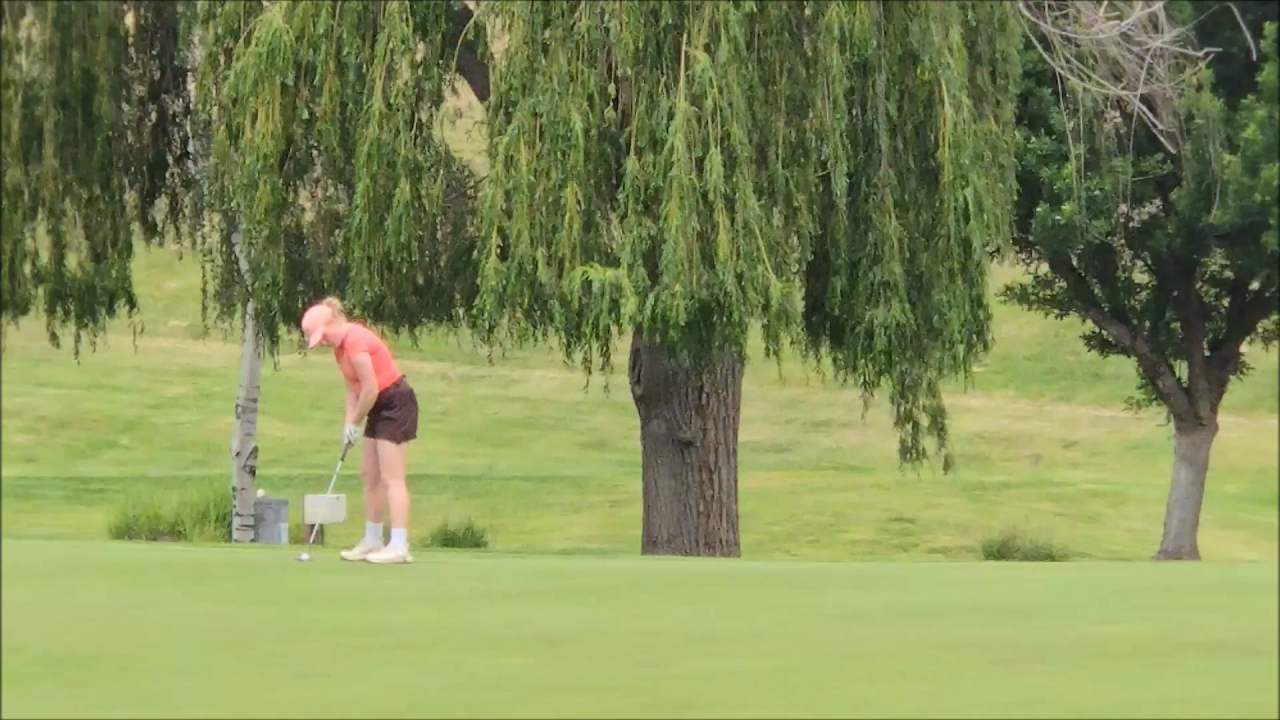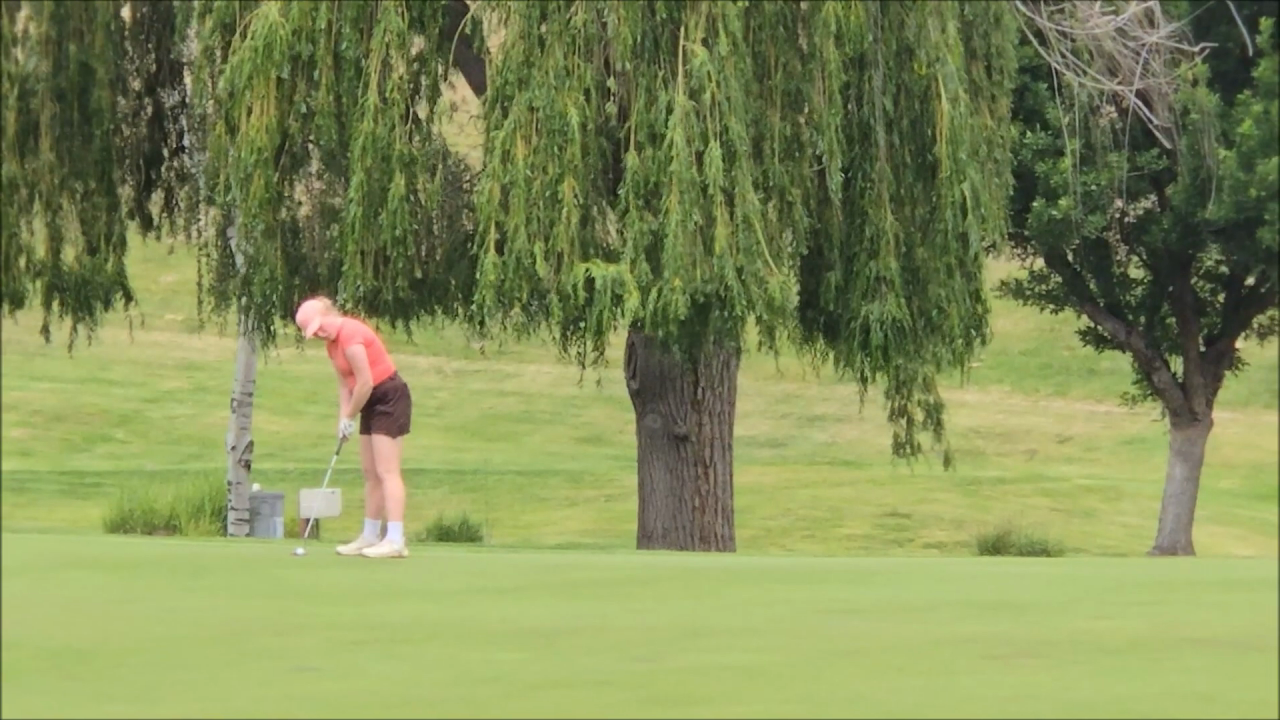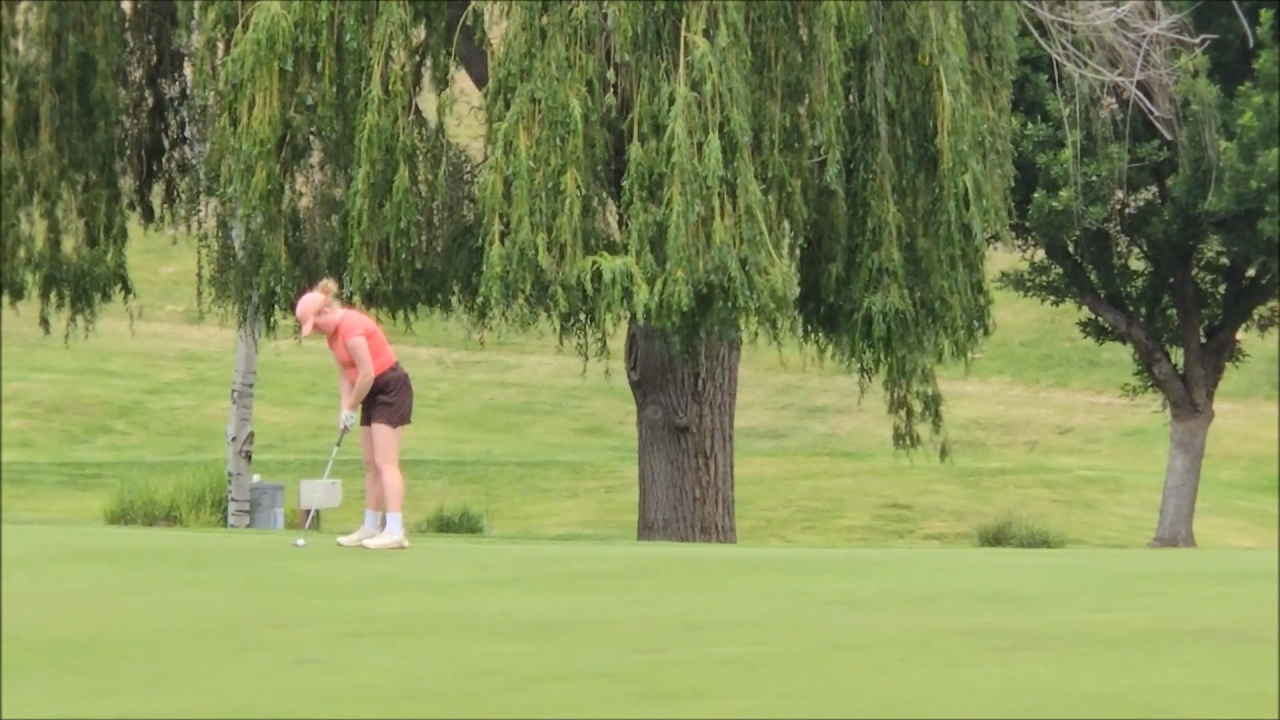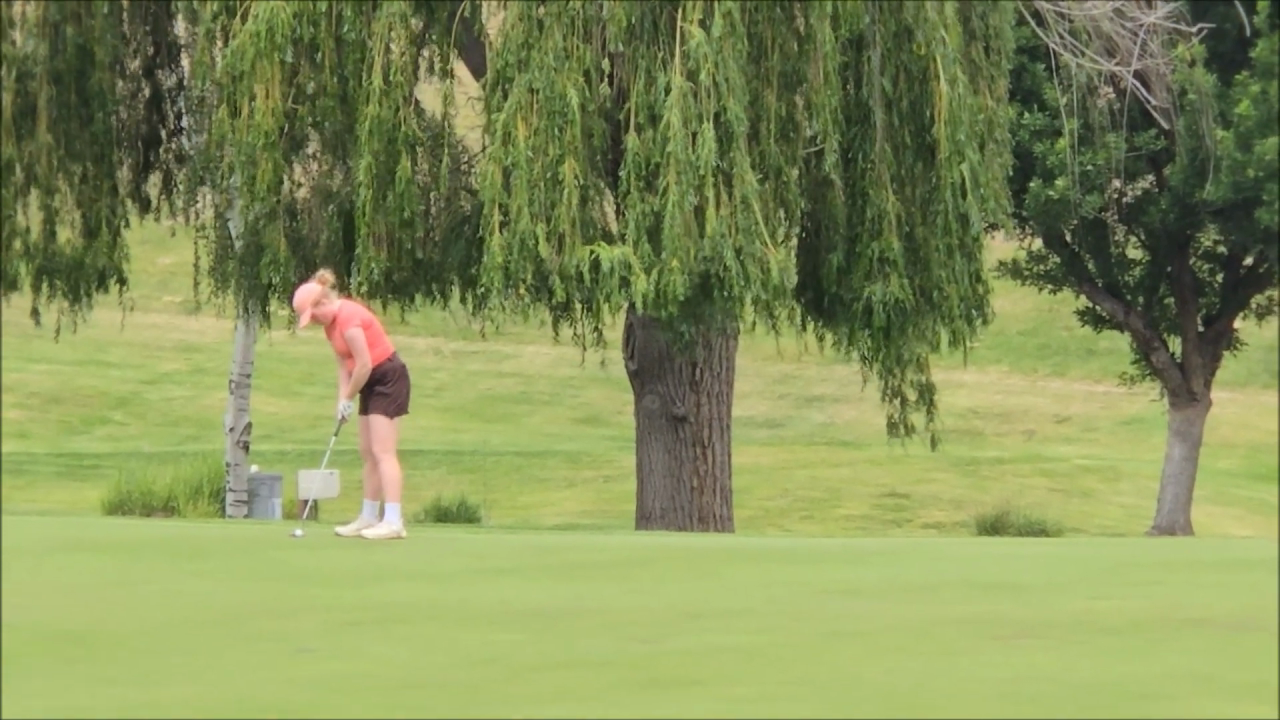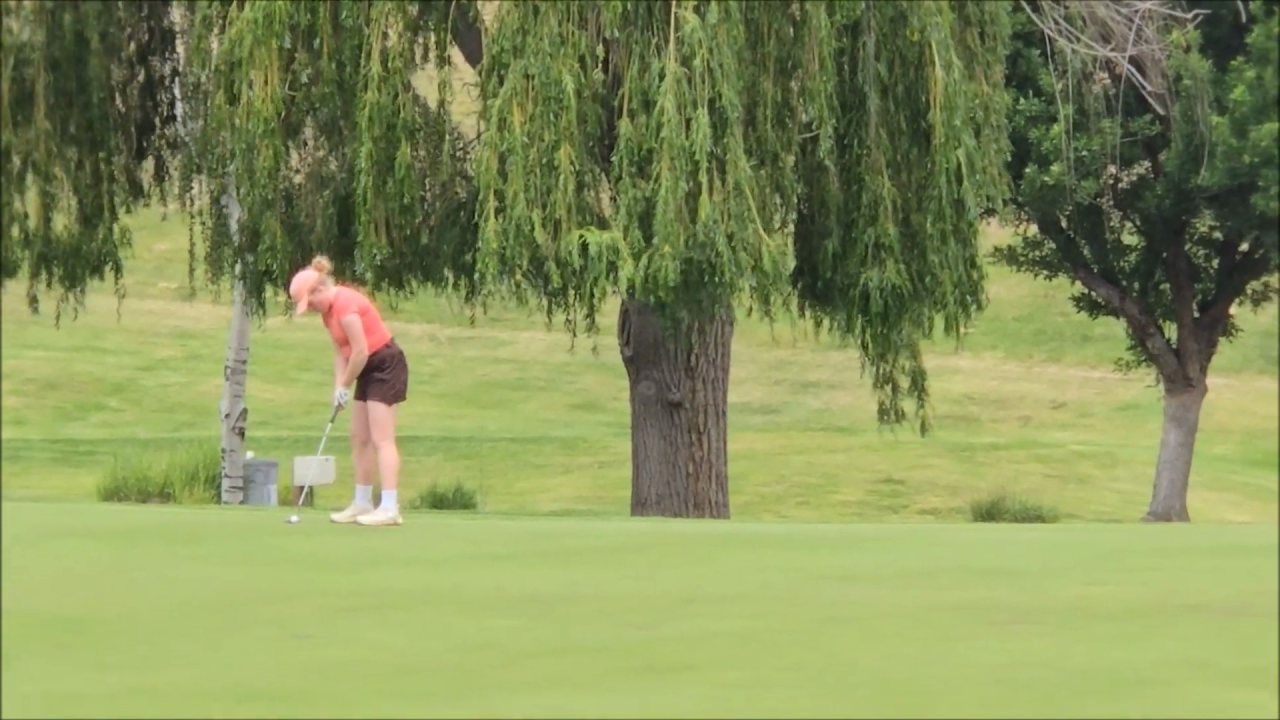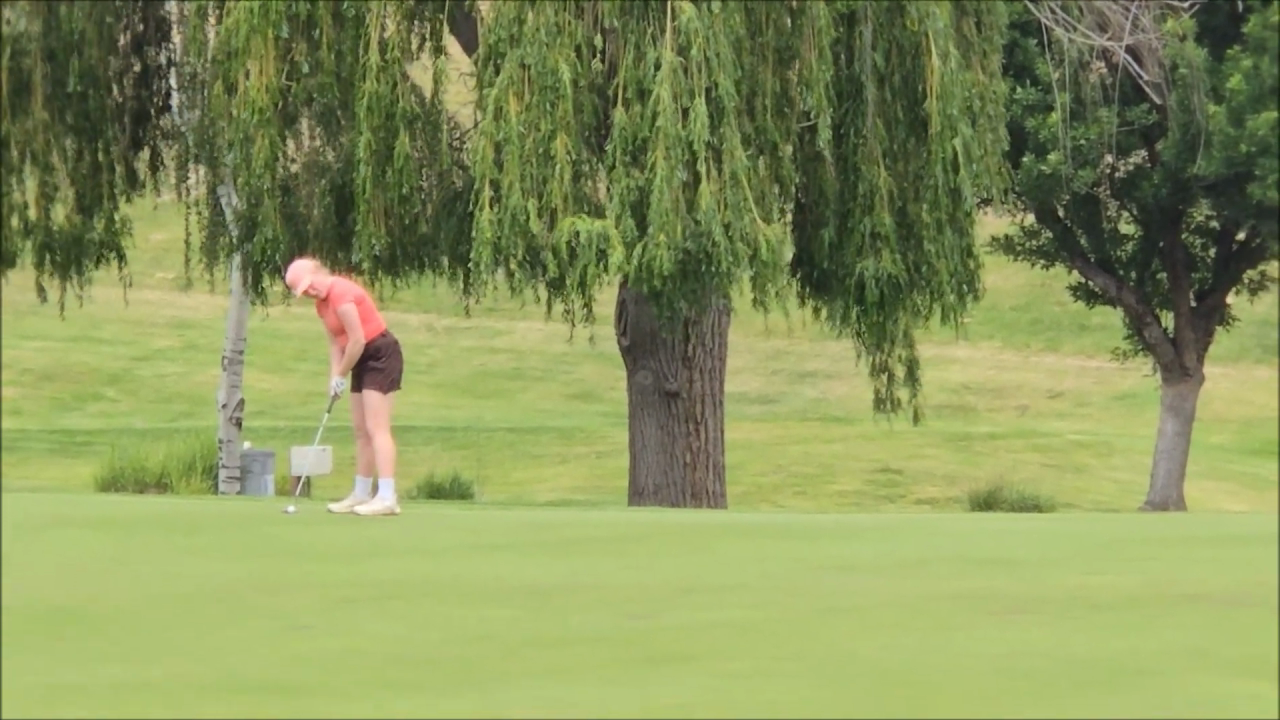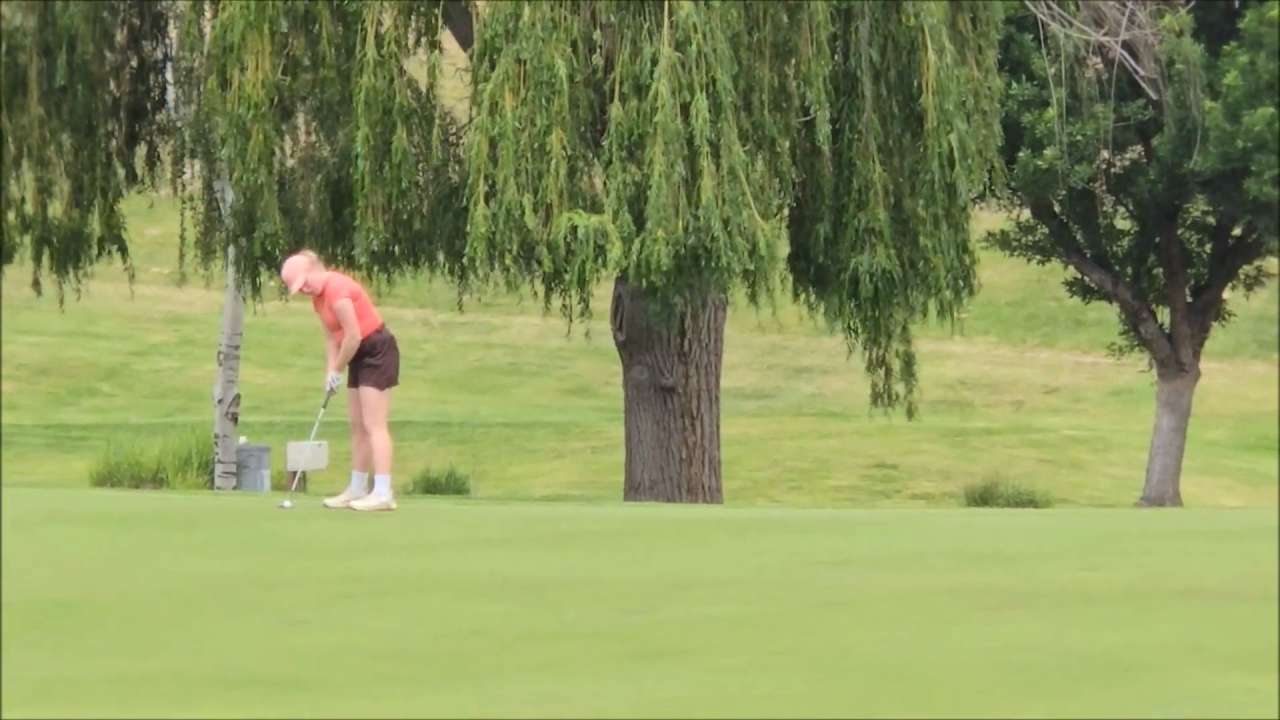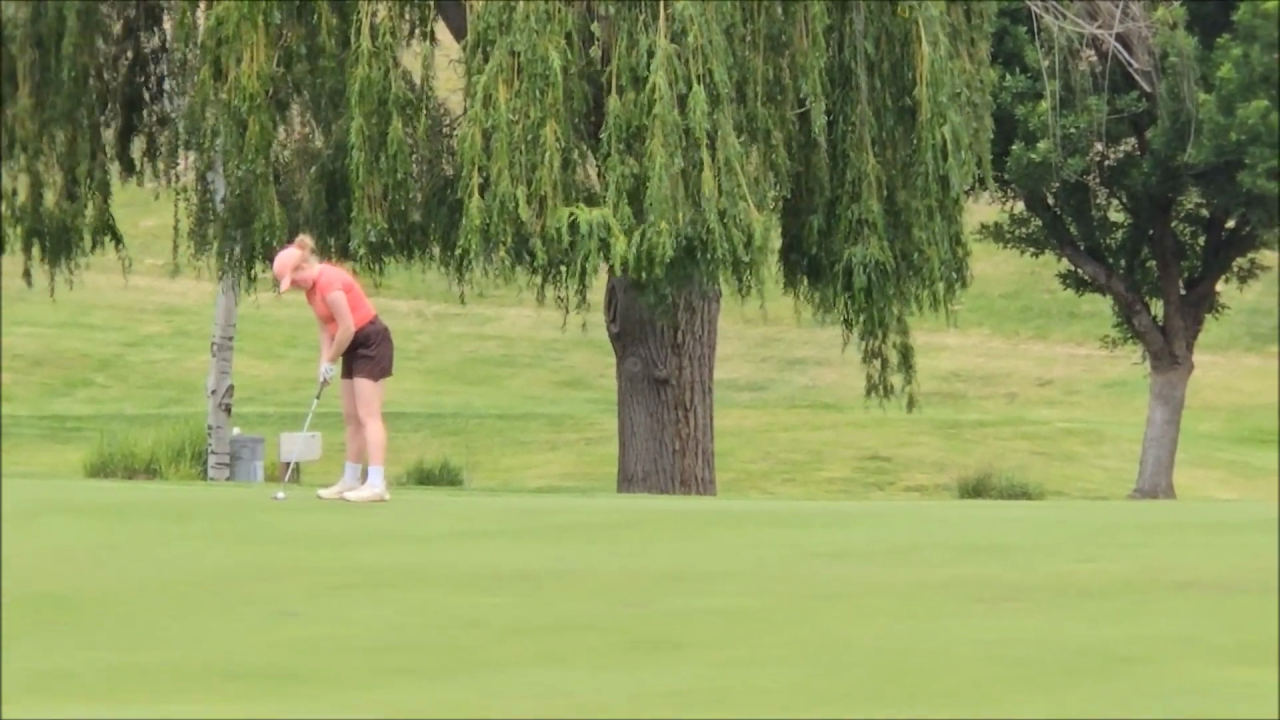
dt=0.4s
person 1, frame 1
left shoulder: (355, 342)
right shoulder: (340, 347)
left elbow: (371, 390)
right elbow: (353, 388)
left wrist: (355, 422)
right wrist: (349, 423)
left hip: (396, 405)
right hip: (380, 409)
left knee: (391, 478)
right knee: (370, 475)
left ankle: (399, 546)
right ankle: (372, 540)
person 1, frame 2
left shoulder: (350, 334)
right shoulder: (333, 342)
left elbow: (365, 382)
right elbow: (345, 383)
left wrist: (349, 416)
right wrist: (343, 418)
left hip: (389, 399)
right hip: (372, 403)
left knee: (386, 471)
right knee: (370, 473)
left ankle: (396, 540)
right ankle: (370, 536)
person 1, frame 3
left shoulder: (351, 326)
right shoulder: (334, 333)
left elbow: (367, 374)
right elbow: (346, 374)
left wrist: (351, 408)
right wrist: (345, 409)
left hip: (391, 390)
right hip: (374, 394)
left knee: (385, 462)
right knee: (371, 464)
left ankle: (395, 532)
right ankle: (371, 527)
person 1, frame 4
left shoulder: (348, 317)
right shoulder: (331, 324)
left elbow: (364, 364)
right elbow: (344, 364)
left wrist: (348, 398)
right wrist: (343, 400)
left hip: (389, 380)
right hip: (371, 384)
left knee: (382, 452)
right knee: (368, 454)
left ankle: (393, 521)
right ankle: (369, 517)
person 1, frame 5
left shoulder: (344, 304)
right shoulder: (328, 311)
left elbow: (361, 351)
right elbow: (341, 352)
left wrist: (345, 385)
right wrist: (339, 386)
left hip: (386, 366)
right hip: (368, 371)
left knee: (381, 439)
right knee: (359, 439)
left ankle: (389, 508)
right ankle: (362, 503)
person 1, frame 6
left shoulder: (341, 293)
right shoulder: (322, 303)
left elbow: (357, 340)
right elbow: (336, 342)
left wrist: (341, 374)
right wrist: (334, 376)
left hip: (381, 356)
right hip: (363, 361)
left knee: (376, 428)
right knee: (361, 431)
left ankle: (387, 497)
right ankle: (361, 494)
person 1, frame 7
left shoulder: (336, 288)
right shoulder: (319, 297)
left elbow: (353, 335)
right elbow: (333, 336)
left wrist: (336, 369)
right wrist: (331, 371)
left hip: (377, 352)
right hip: (360, 356)
left knee: (373, 424)
right knee: (358, 426)
left ankle: (383, 493)
right ankle: (357, 489)
person 1, frame 8
left shoulder: (328, 281)
right shoulder: (312, 287)
left elbow: (347, 327)
right elbow: (326, 328)
left wrist: (330, 361)
right wrist: (324, 363)
left hip: (371, 343)
right hip: (354, 348)
left knee: (367, 415)
right knee: (351, 417)
left ankle: (376, 484)
right ankle: (350, 480)
